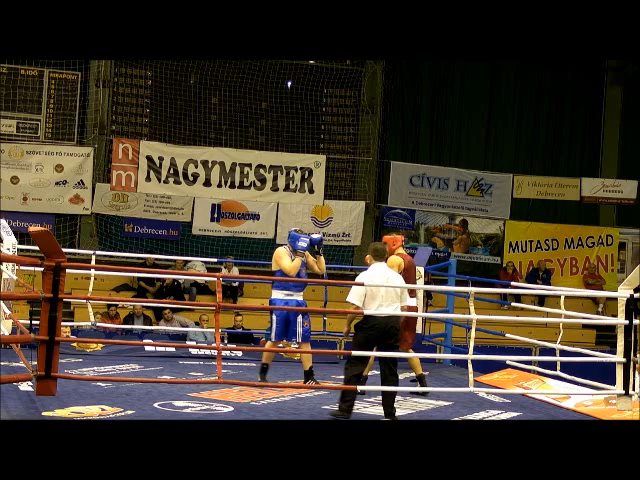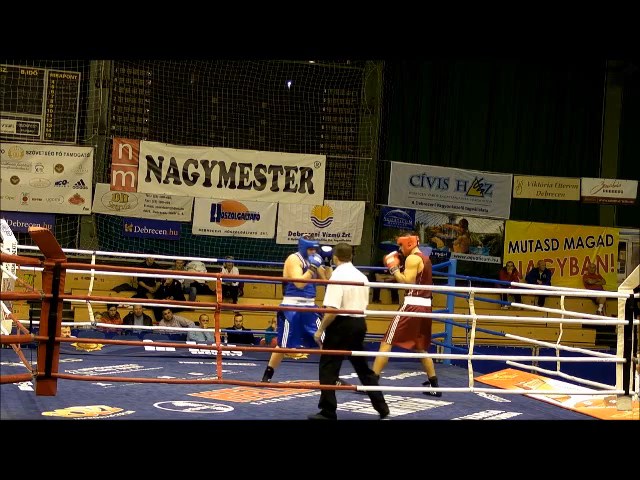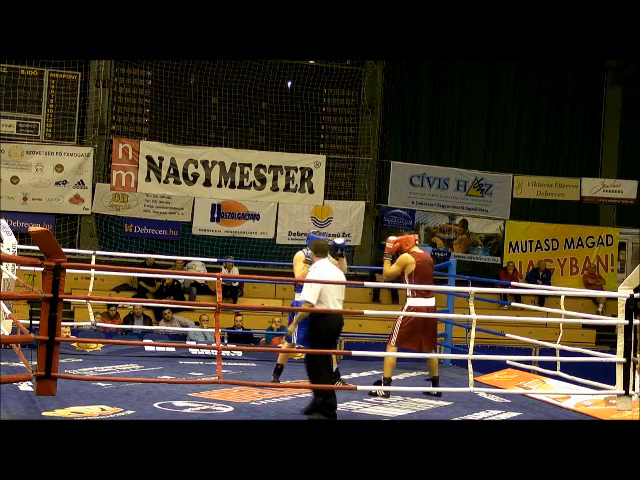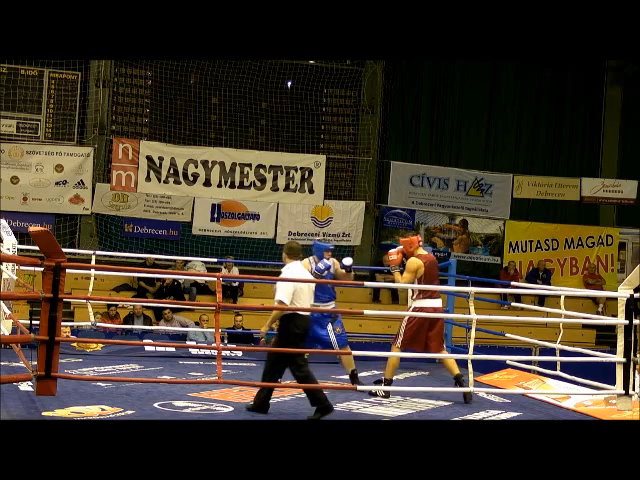
dt=0.3s
person 1, frame 1
left shoulder: (365, 276)
right shoulder: (397, 277)
left elbow: (355, 307)
right elbow: (404, 307)
left wrist: (347, 325)
left hip: (370, 323)
right hip: (392, 323)
left knee: (354, 365)
right knee: (389, 369)
left ankle: (345, 407)
right ankle: (389, 412)
person 1, frame 2
left shoulder: (337, 277)
right shoulder: (362, 277)
left elbow: (332, 310)
left wrist: (320, 329)
left hip: (342, 325)
right hip: (359, 323)
left knee: (328, 367)
right knee: (363, 368)
left ankle: (328, 411)
right ankle: (381, 407)
person 1, frame 3
left shoulder: (315, 273)
right shoulder: (338, 272)
left elbow: (308, 305)
left wrist: (294, 323)
left hip: (322, 320)
right hip: (336, 318)
left knee: (320, 365)
right knee: (314, 362)
left ankle: (328, 410)
right ankle: (319, 403)
person 1, frame 4
left shoulder: (288, 274)
right shoulder: (307, 275)
left elbow: (282, 305)
left wrist: (268, 324)
left hip: (291, 323)
right hip: (303, 320)
left knee: (299, 366)
right knee: (275, 361)
left ankle: (322, 404)
right ankle: (261, 402)
person 2, frame 1
left shoulder: (394, 259)
right shoulder: (410, 260)
right wrist: (385, 264)
right hip: (412, 306)
right knee: (406, 347)
left ankle: (360, 382)
right ankle: (422, 381)
person 2, frame 2
left shoulder: (413, 259)
right shoulder: (425, 258)
left elbow: (407, 282)
left wrist: (394, 268)
right wrist: (401, 263)
left hip: (413, 305)
right hip: (426, 306)
left knee: (387, 342)
right knee: (420, 348)
right ankle: (434, 385)
person 2, frame 3
left shoulder: (406, 257)
right shoulder: (428, 257)
left elbow: (387, 274)
left wrist: (388, 255)
left hip: (414, 306)
right hip: (430, 305)
left knee: (392, 345)
right knee: (429, 347)
left ankle: (384, 386)
right ankle: (435, 385)
person 2, frame 4
left shoulder: (413, 261)
right shoulder: (432, 258)
left elbow: (402, 284)
left wrist: (394, 266)
left hip: (420, 308)
right hip: (436, 307)
left knee: (397, 346)
right knee: (439, 350)
left ankle: (385, 386)
right ankle: (461, 384)
person 3, frame 1
left shoulder: (304, 253)
right shoulder: (281, 251)
left elbow: (321, 270)
right elbow: (291, 271)
left wrist: (318, 251)
right wrist: (300, 252)
left hip: (297, 301)
right hip: (280, 301)
left knee: (304, 340)
right knee: (275, 339)
left ankle: (309, 377)
right ankle: (263, 373)
person 3, frame 2
left shoulder: (312, 260)
right shoulder: (293, 259)
left elbow: (327, 279)
right elbow: (299, 283)
right wrist: (313, 267)
left hip: (310, 307)
right hip: (292, 308)
right knee: (284, 345)
right ankle: (267, 375)
person 3, frame 3
left shoulder: (326, 256)
right shoulder: (301, 255)
left elbow: (342, 270)
right elbow: (300, 278)
left wrist: (340, 254)
right wrist: (309, 260)
right hip: (303, 303)
right knee: (291, 341)
left ankle: (336, 378)
right ankle: (277, 372)
person 3, frame 4
left shoulder: (333, 262)
right shoulder: (306, 263)
left elbow: (347, 279)
left wrist: (348, 270)
right wrist: (317, 273)
left hip: (328, 312)
left knee: (342, 344)
left ankle: (354, 380)
